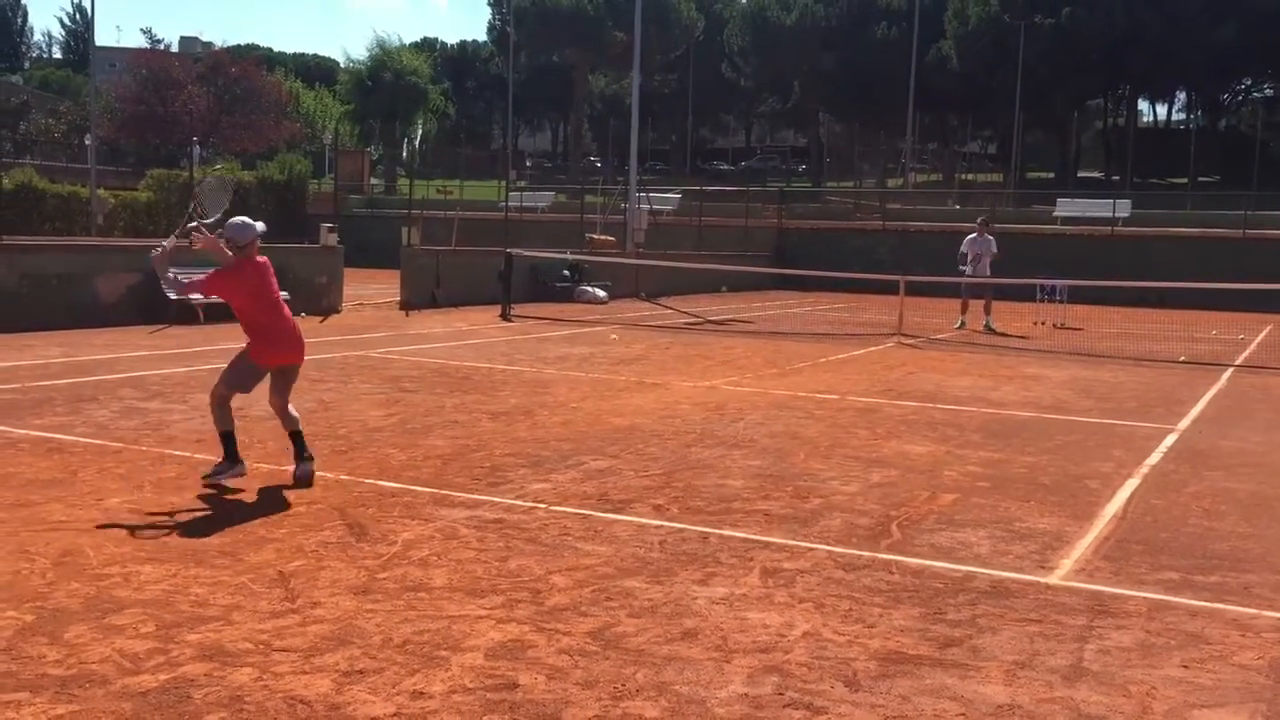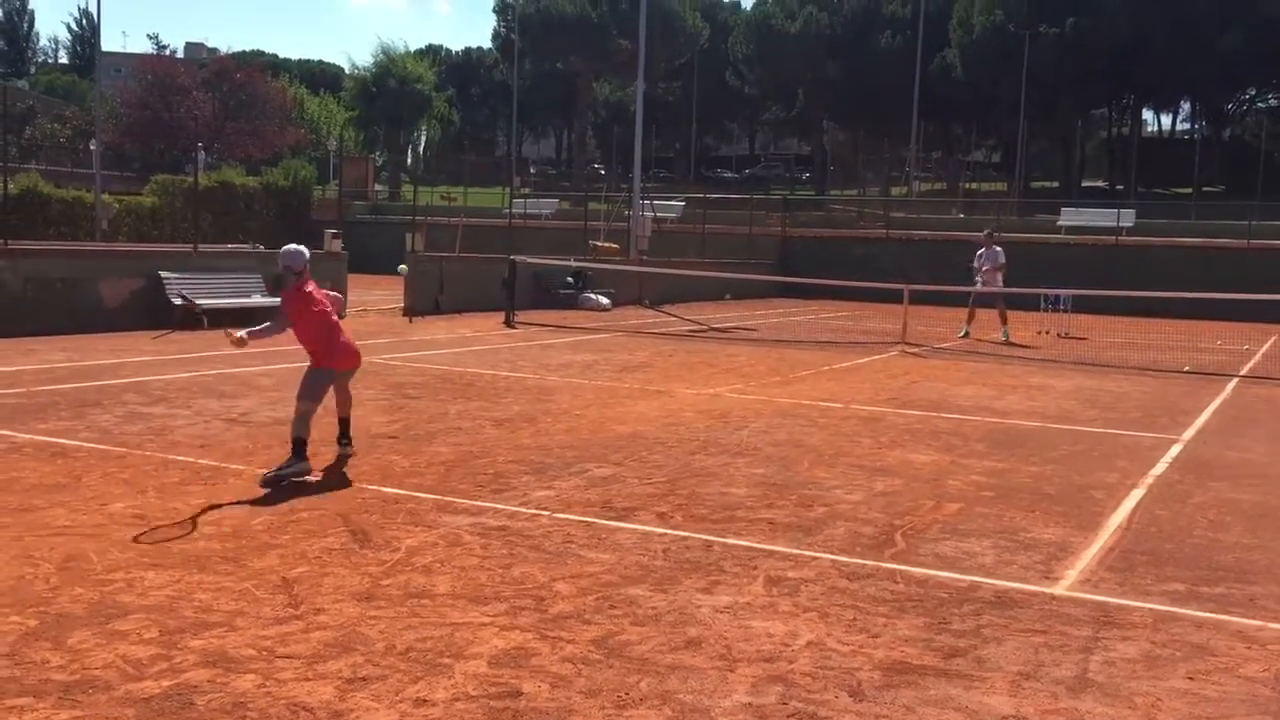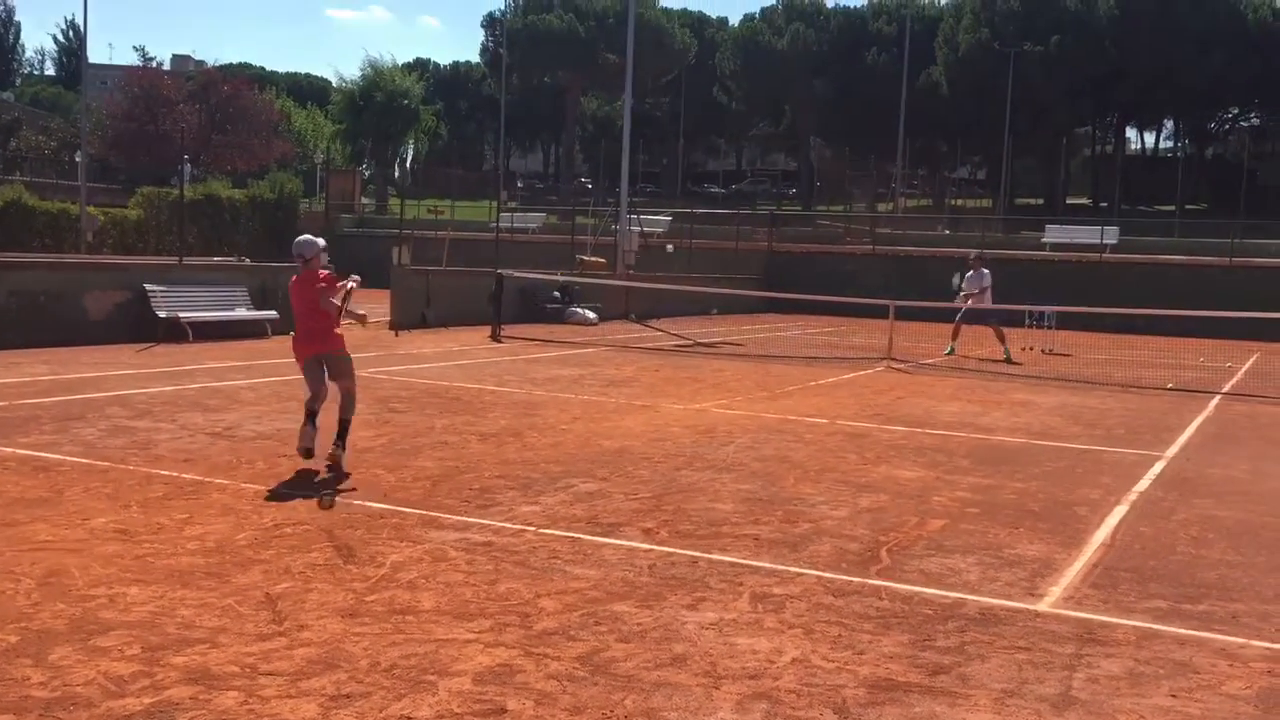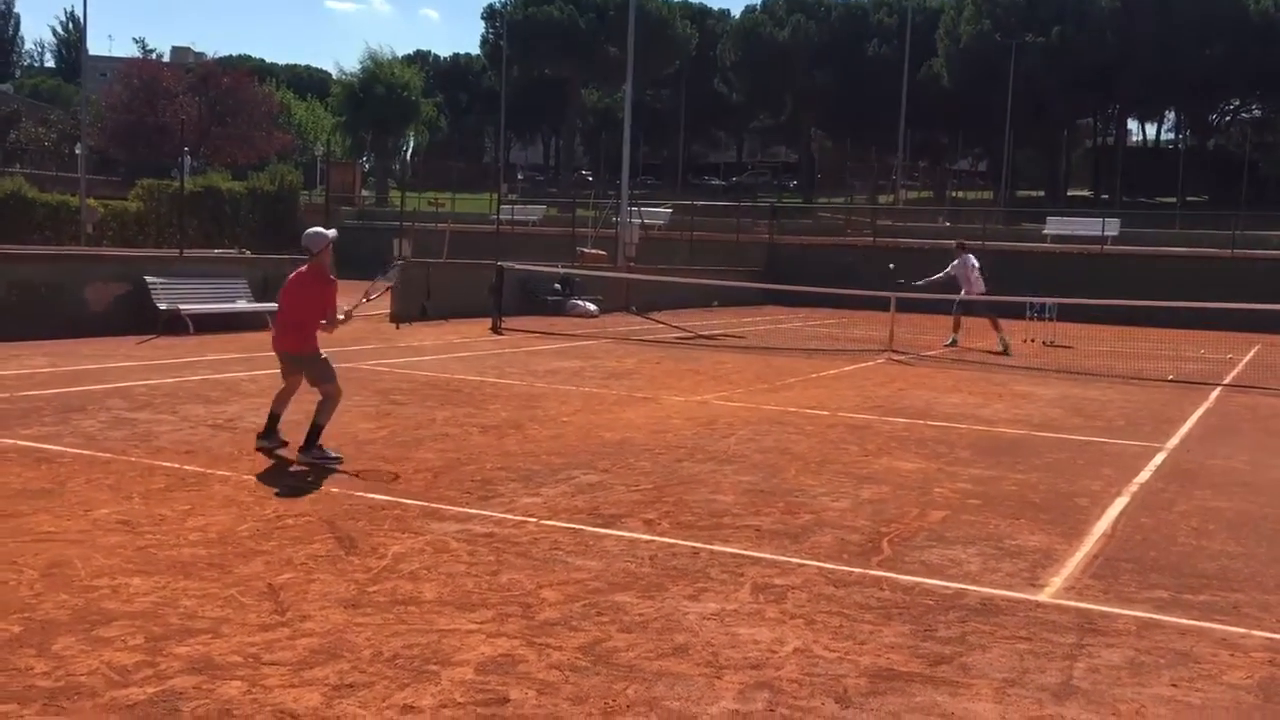
dt=0.5s
person 1, frame 1
left shoulder: (224, 274)
right shoulder: (263, 264)
left elbow: (183, 288)
left wrist: (160, 265)
right wrist: (214, 245)
left hip: (263, 348)
right hip: (294, 345)
left knee: (219, 397)
right knee: (280, 402)
left ankle: (231, 460)
right ankle: (303, 457)
person 1, frame 2
left shoulder: (290, 296)
right shoulder: (313, 289)
left elbow: (281, 323)
right elbow: (340, 300)
left wrist: (245, 334)
right wrist: (338, 310)
left hip: (325, 359)
right hip: (349, 354)
left knee: (303, 411)
right knee: (341, 389)
left ankle: (298, 460)
right ankle: (345, 440)
person 1, frame 3
left shoulder: (294, 283)
right shoulder: (324, 276)
right elbow: (325, 300)
left wrist: (347, 284)
right wrist: (353, 313)
left hip: (304, 345)
right hip: (330, 341)
left knee: (318, 392)
right knee: (348, 392)
left ankle: (310, 427)
right ankle: (339, 443)
person 1, frame 4
left shoulder: (294, 277)
right shoulder: (328, 281)
right elbow: (331, 322)
right wrist: (344, 318)
left hip: (281, 339)
right hip: (303, 343)
left knee: (291, 384)
right knee: (332, 393)
left ankle: (267, 435)
right ankle: (309, 448)
